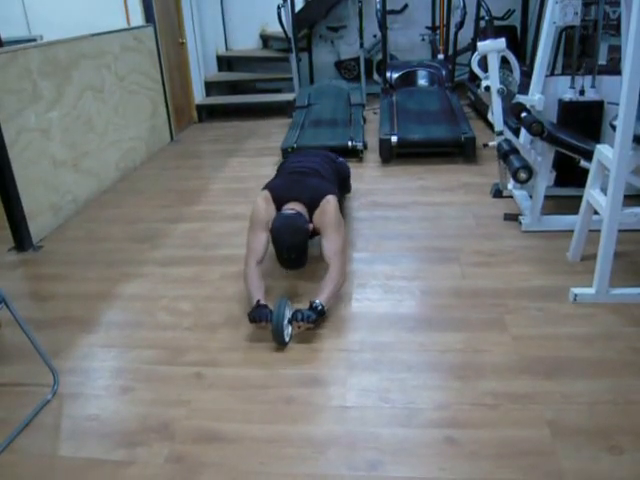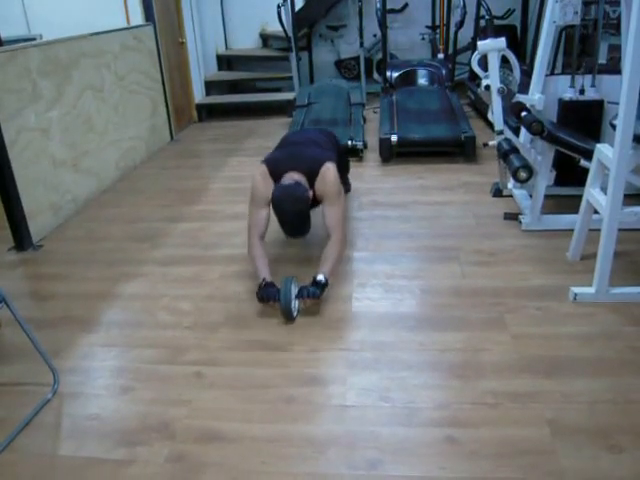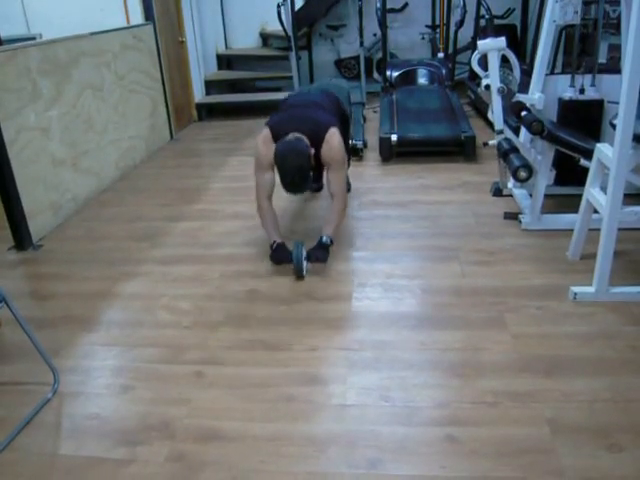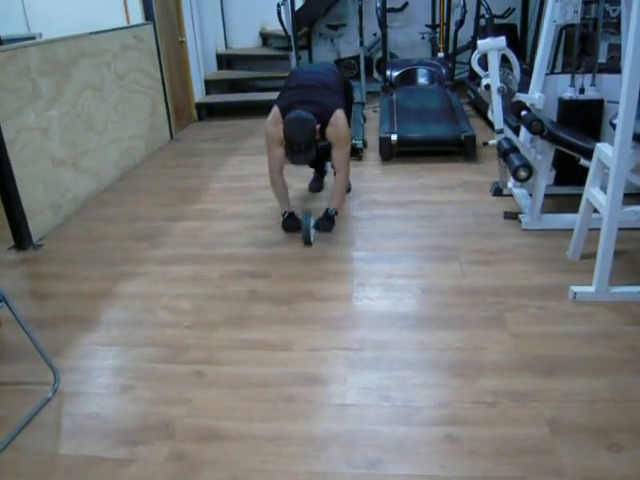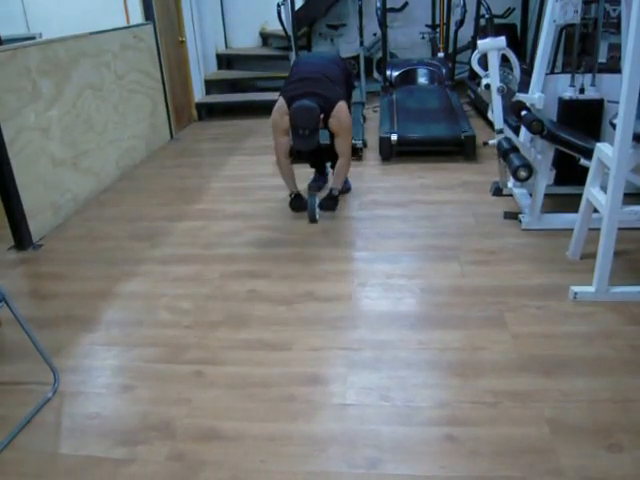
dt=0.3s
person 1, frame 1
left shoulder: (327, 208)
right shoulder: (264, 205)
left elbow: (337, 266)
right elbow: (252, 262)
left wrist: (317, 307)
right wrist: (258, 304)
left hip: (329, 163)
right hip: (291, 163)
left ankle: (342, 165)
person 1, frame 2
left shoulder: (327, 175)
right shoulder: (263, 179)
left elbow: (337, 235)
right elbow: (255, 238)
left wrist: (320, 281)
right wrist: (266, 282)
left hip: (328, 141)
right hip: (292, 141)
left ankle: (342, 180)
person 1, frame 3
left shoulder: (331, 142)
right shoulder: (265, 144)
left elbow: (338, 198)
right elbow: (263, 200)
left wrist: (325, 242)
right wrist: (276, 243)
left hip: (334, 100)
right hip: (293, 102)
right ankle: (317, 175)
person 1, frame 4
left shoulder: (336, 121)
right shoulder: (275, 122)
left elbow: (342, 171)
right elbow: (276, 173)
left wrist: (330, 213)
right wrist: (287, 213)
left hip: (336, 77)
left knee: (341, 145)
right knee: (295, 153)
right ankle: (319, 170)
person 1, frame 5
left shoulder: (339, 113)
right shoulder: (280, 113)
left elbow: (344, 156)
right elbow: (282, 157)
left wrist: (333, 193)
right wrist: (294, 194)
left knee: (340, 134)
right knee: (300, 145)
left ankle: (339, 174)
right ankle: (320, 171)
